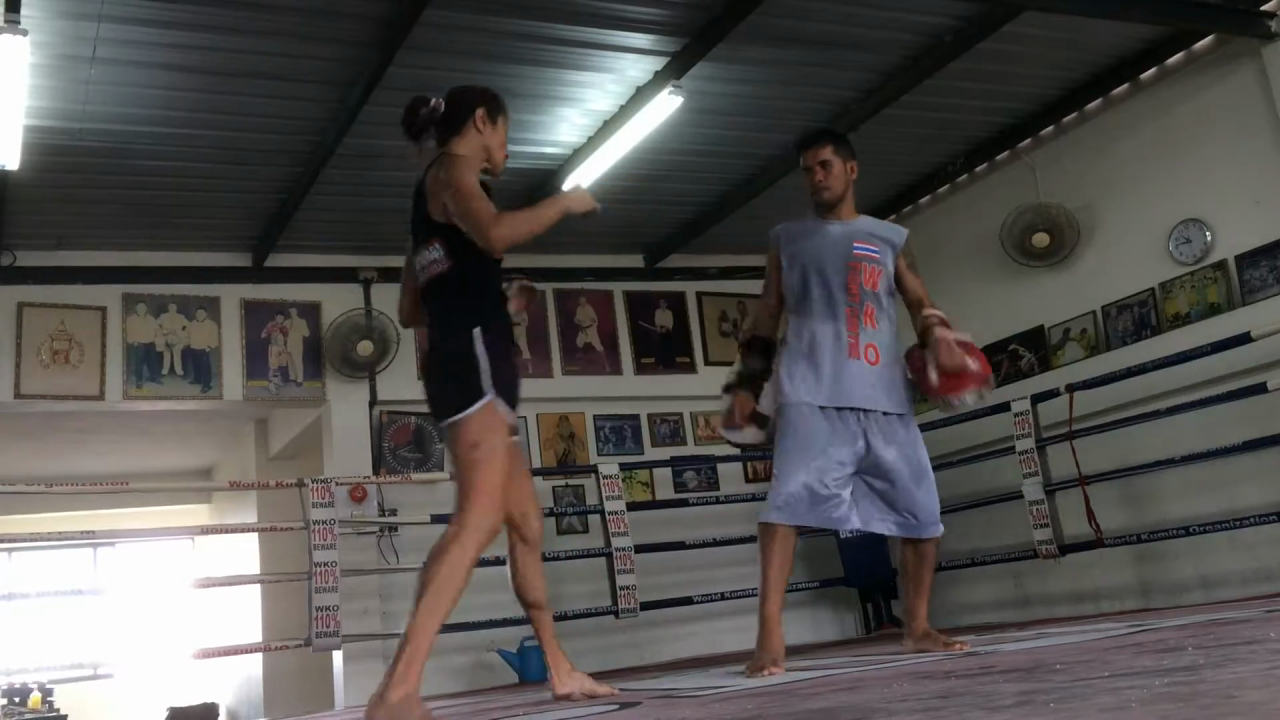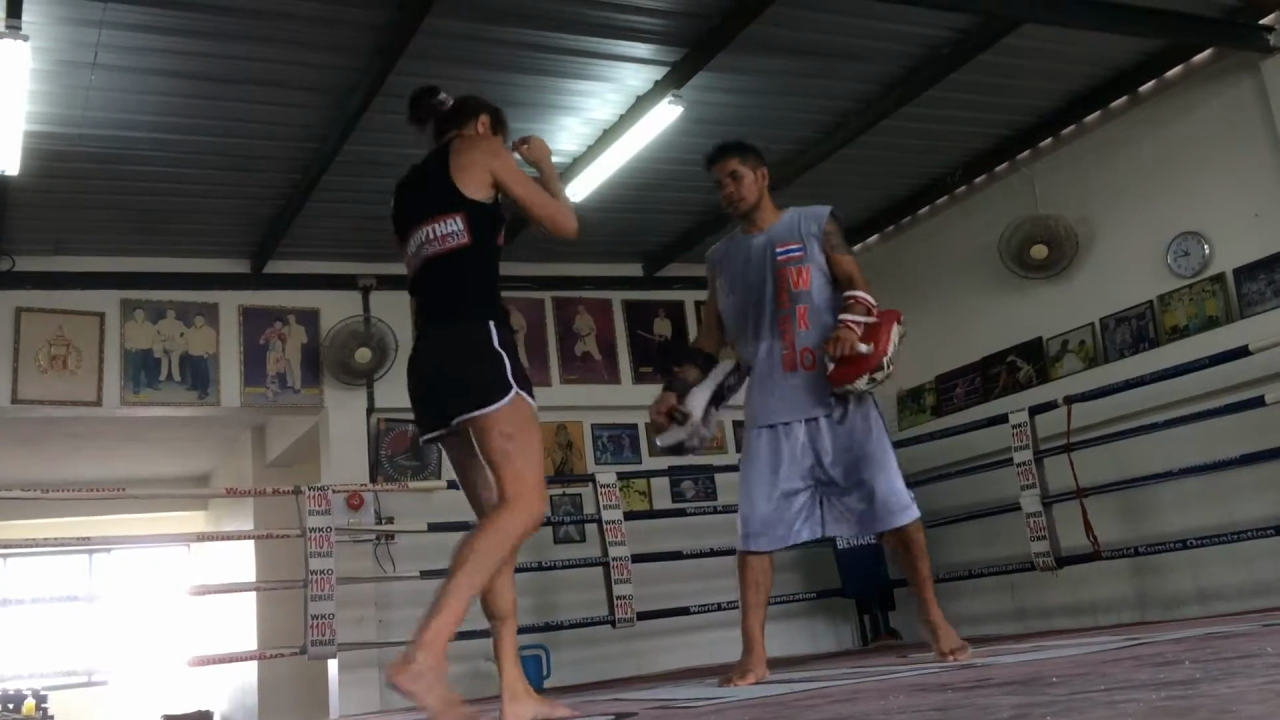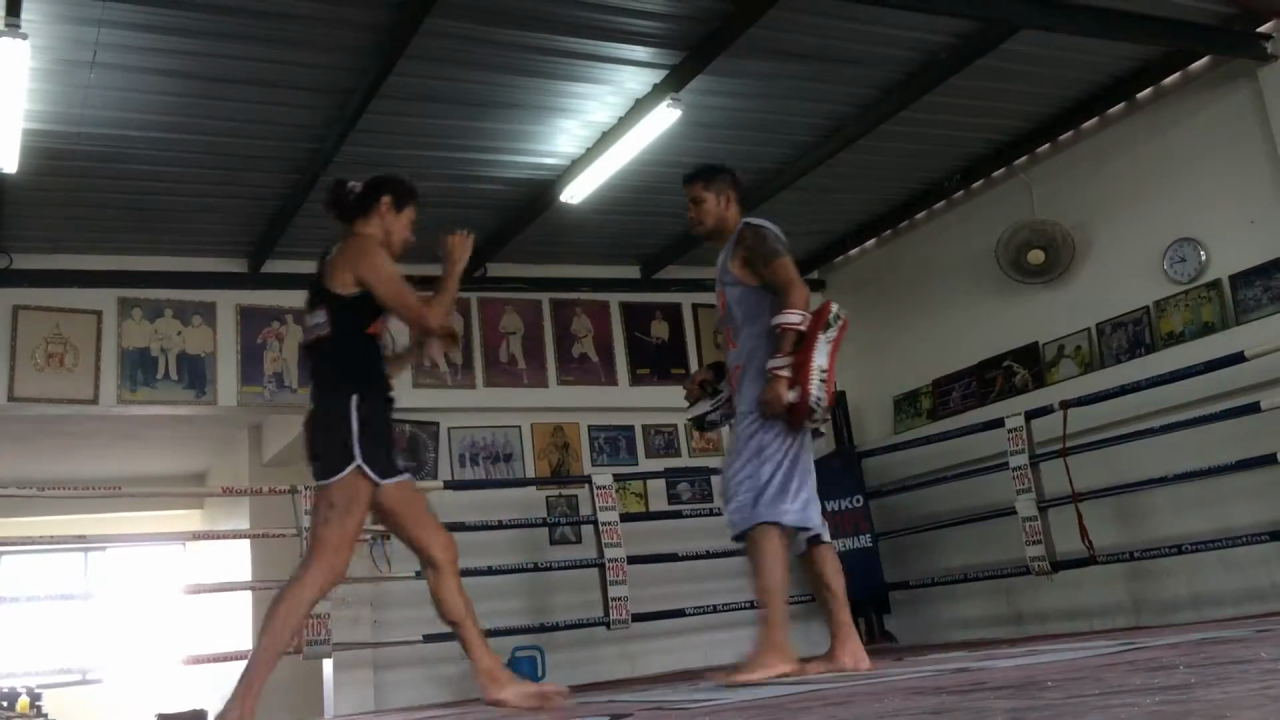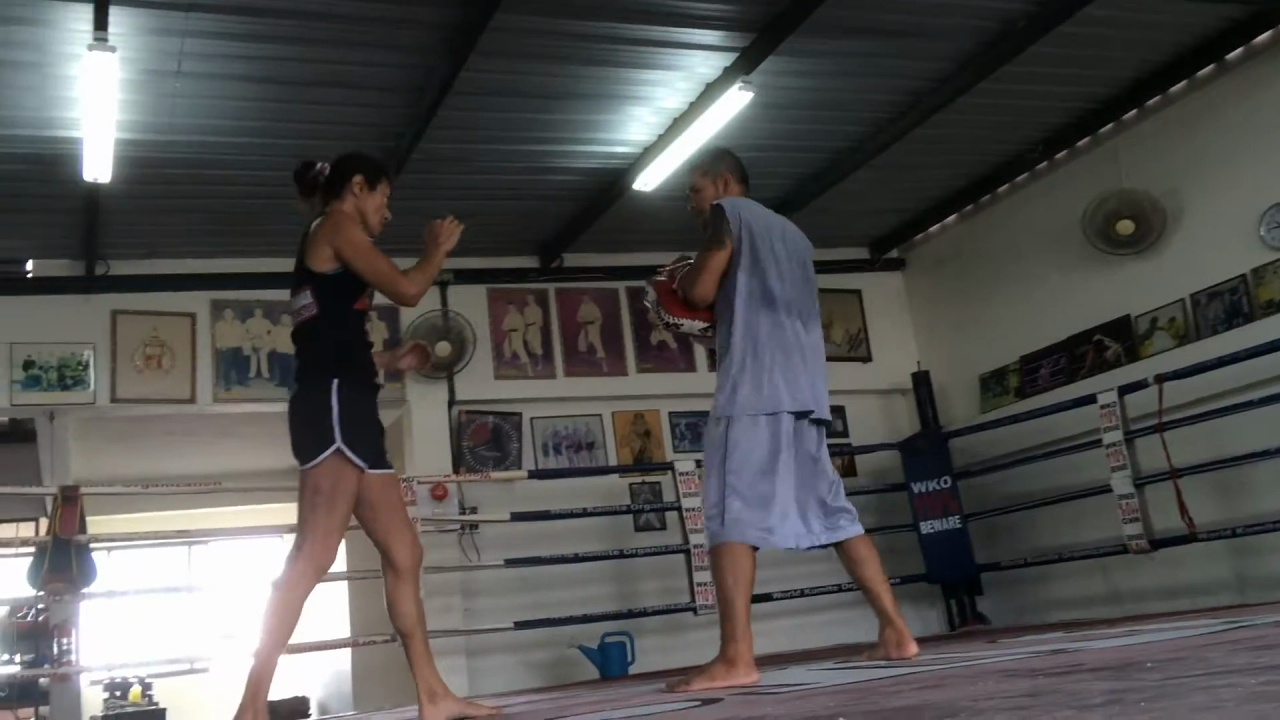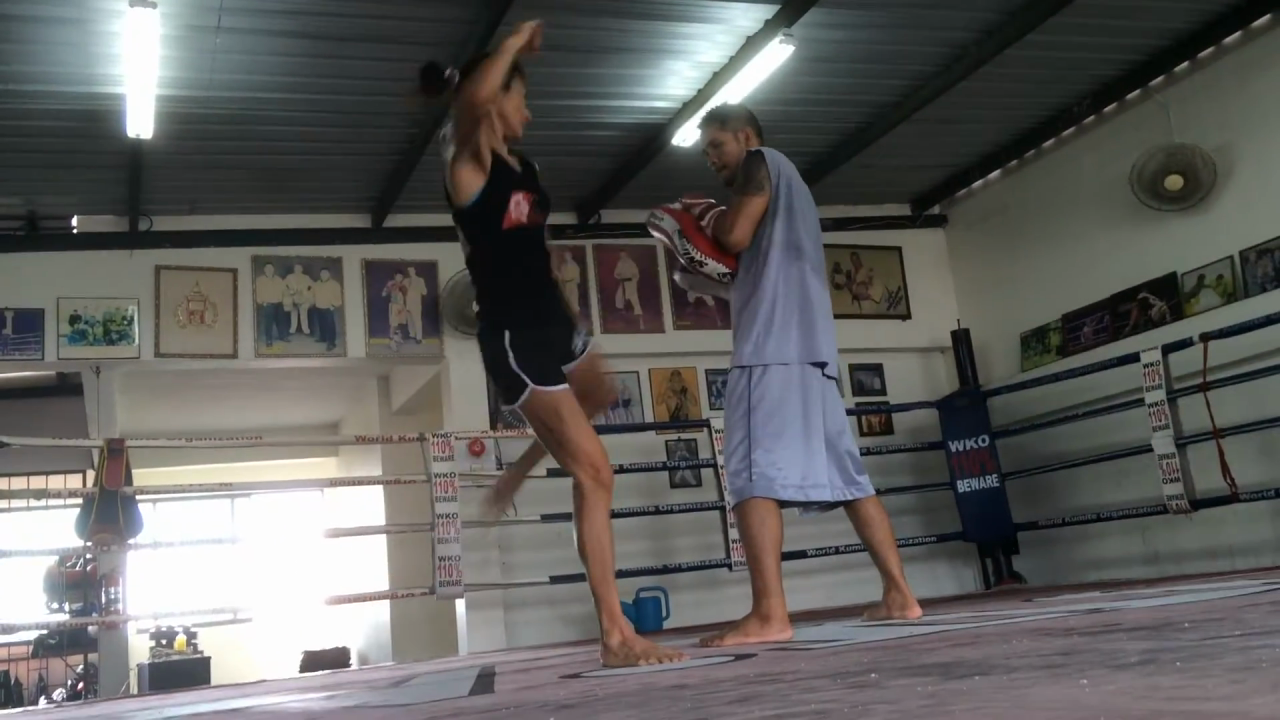
dt=1s
person 1, frame 1
left shoulder: (433, 198)
right shoulder: (451, 170)
left elbow: (411, 311)
right elbow: (495, 235)
left wrist: (496, 301)
right wrist: (563, 203)
left hip: (455, 362)
right hip: (474, 355)
left knee: (527, 524)
right knee: (480, 518)
left ankle: (560, 668)
person 1, frame 2
left shoulder: (407, 188)
right shoulder: (478, 151)
right elbow: (564, 225)
right wrist: (544, 165)
left hip: (429, 360)
right hip: (477, 345)
left knee: (503, 514)
right knee: (522, 505)
right ankle: (424, 657)
person 1, frame 3
left shoulder: (341, 269)
right shoulder: (361, 250)
right elbow: (432, 321)
left wrist: (411, 357)
right wrist: (454, 266)
left hip: (363, 427)
right hip: (349, 422)
left knee: (439, 552)
right knee: (325, 563)
person 1, frame 4
left shoulder: (327, 255)
right shoulder: (336, 225)
right elbow: (406, 289)
left wrist: (391, 359)
right wrist: (438, 248)
left hip: (346, 410)
right hip: (334, 406)
left knee: (403, 554)
right knee: (315, 552)
person 1, frame 5
left shoulder: (508, 157)
right shoulder: (467, 146)
right elbow: (476, 94)
right wrist: (516, 41)
left hip: (544, 317)
right hip: (518, 334)
left knee: (598, 394)
right knee: (592, 470)
left ankle: (512, 477)
right ankle: (616, 634)
person 2, frame 1
left shoulder: (890, 238)
right shoulder: (786, 239)
left elbow: (921, 305)
right elbow: (767, 317)
left wrist: (940, 336)
right wrist: (744, 384)
left hip: (884, 396)
right hip: (811, 392)
left knee: (919, 508)
right knee: (789, 499)
left ankle: (917, 626)
right ankle: (770, 634)
person 2, frame 2
left shoulder: (816, 223)
right shoulder: (721, 258)
left elbow: (856, 283)
right elbow: (710, 339)
left wrist: (850, 325)
right wrist: (677, 390)
left hip: (836, 395)
right hip: (770, 408)
left knee: (891, 503)
right knee: (758, 526)
left ankle: (935, 621)
right ankle: (753, 654)
person 2, frame 3
left shoulder: (753, 234)
right shoulder: (737, 254)
left elbow: (795, 293)
left wrist: (776, 375)
right wrist: (715, 373)
left hip: (773, 400)
right hip: (772, 399)
left knee: (757, 509)
right knee: (802, 520)
left ankle: (774, 642)
right ankle: (846, 645)
person 2, frame 4
left shoulder: (727, 214)
right shoulder: (792, 233)
left elbow: (700, 292)
left wrist: (683, 277)
right wrist: (715, 309)
left hip: (751, 390)
right hip: (804, 393)
left knee: (731, 518)
right knee: (833, 516)
left ankle: (736, 656)
right ankle: (895, 631)
person 2, frame 5
left shoulder: (762, 161)
right shoulder: (788, 184)
left elbow: (736, 236)
left wrist: (710, 216)
left hip: (770, 346)
right hip: (812, 347)
left knee: (754, 473)
right knee: (844, 473)
left ankle: (768, 613)
right ankle: (900, 595)
